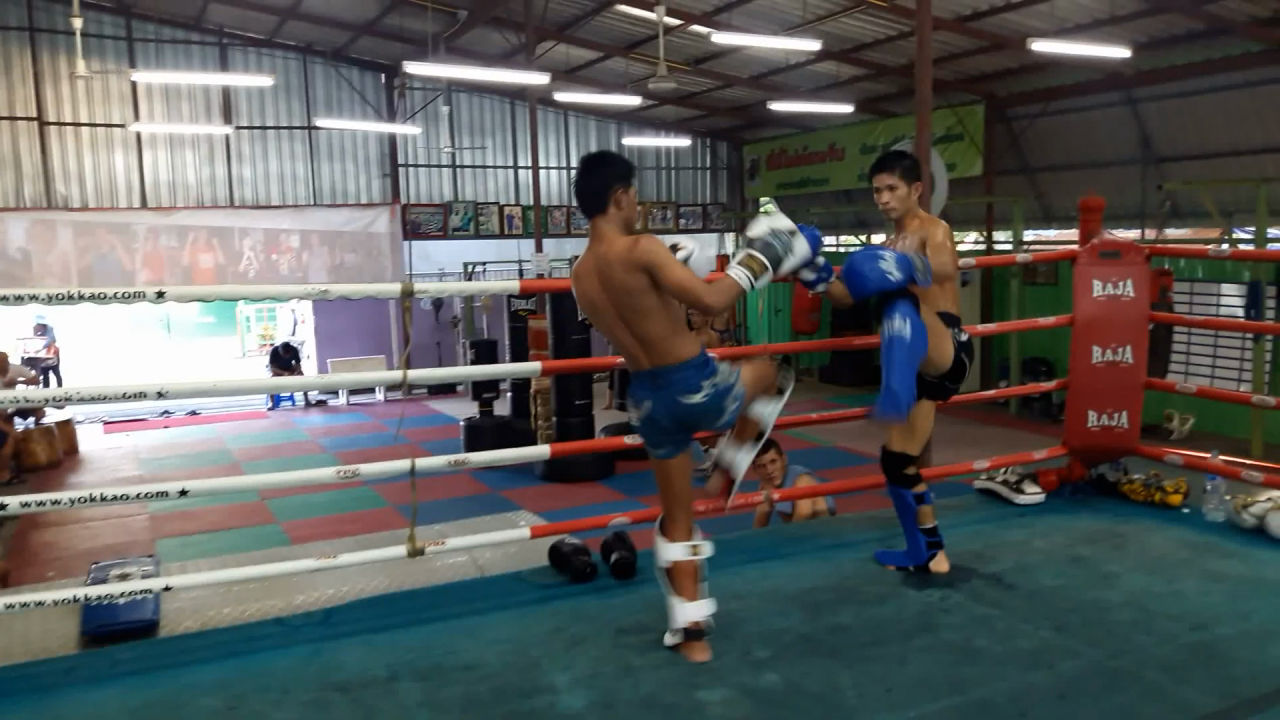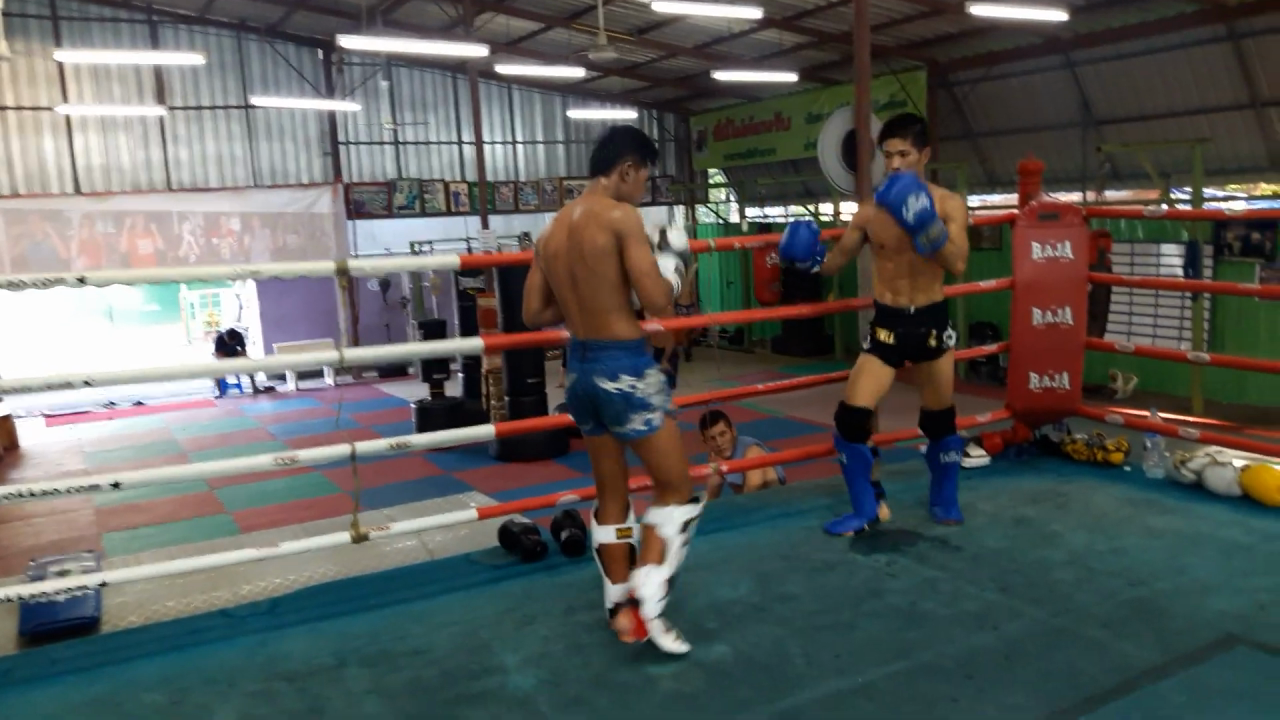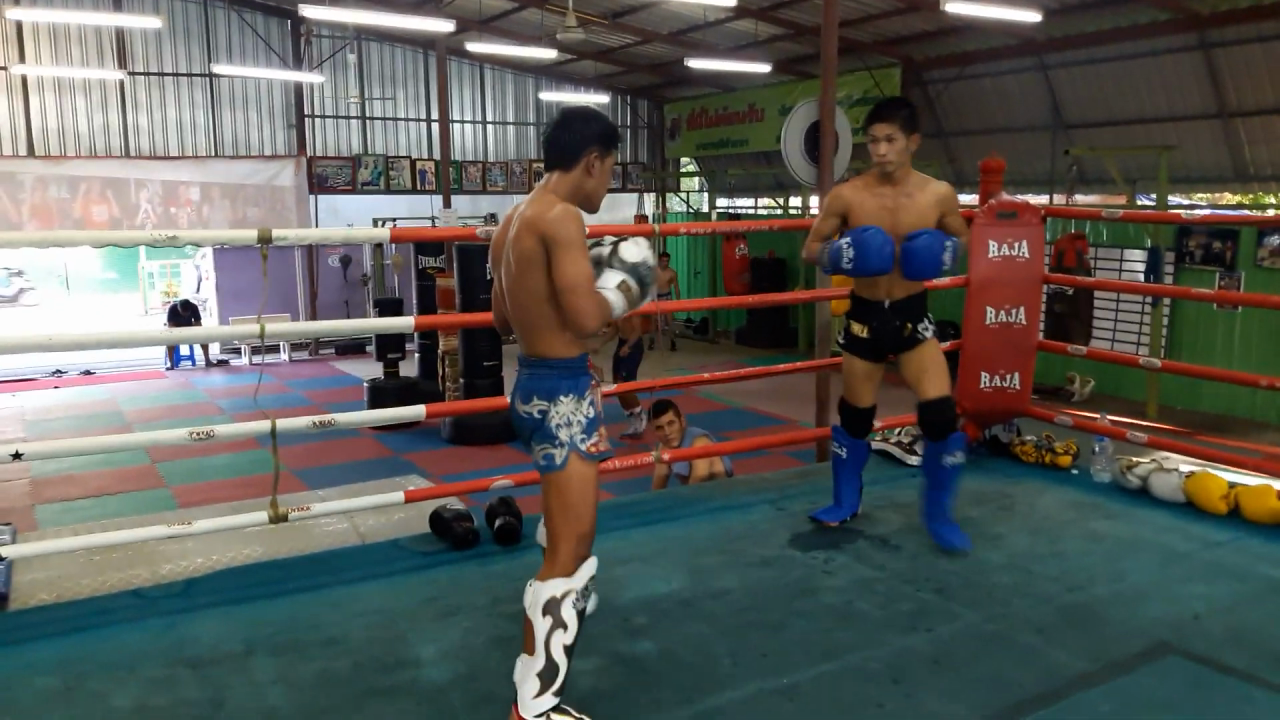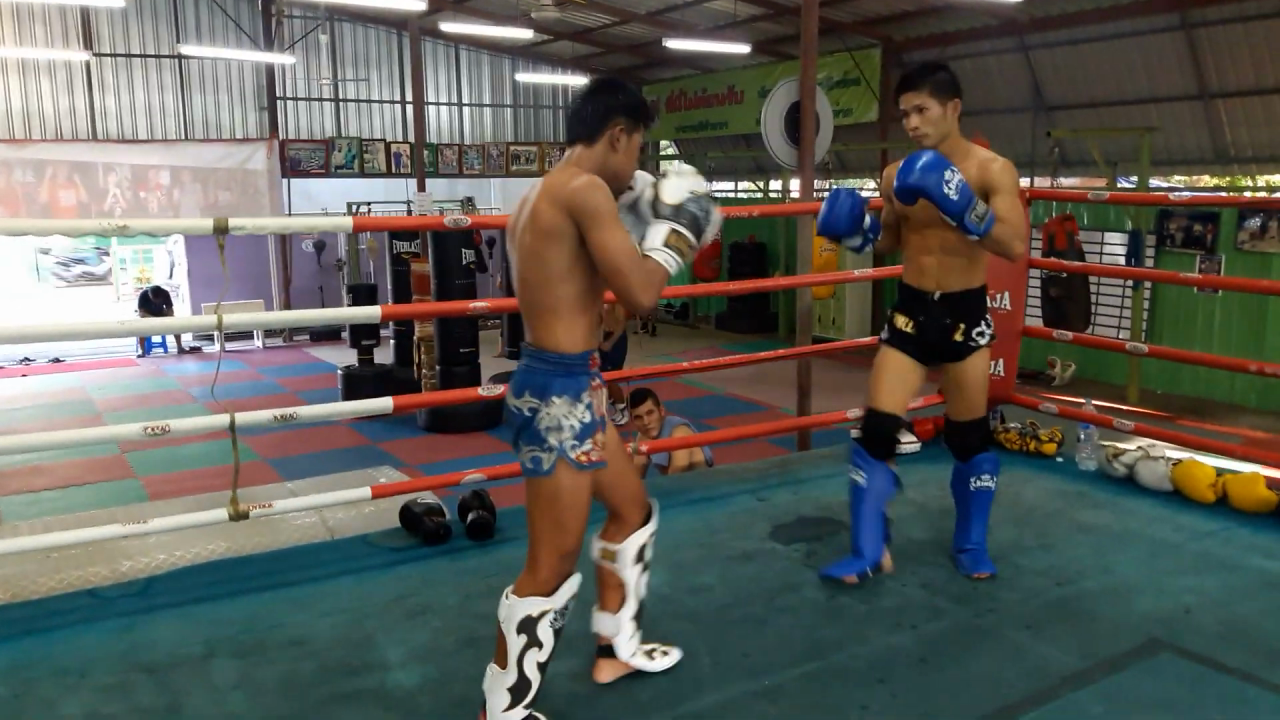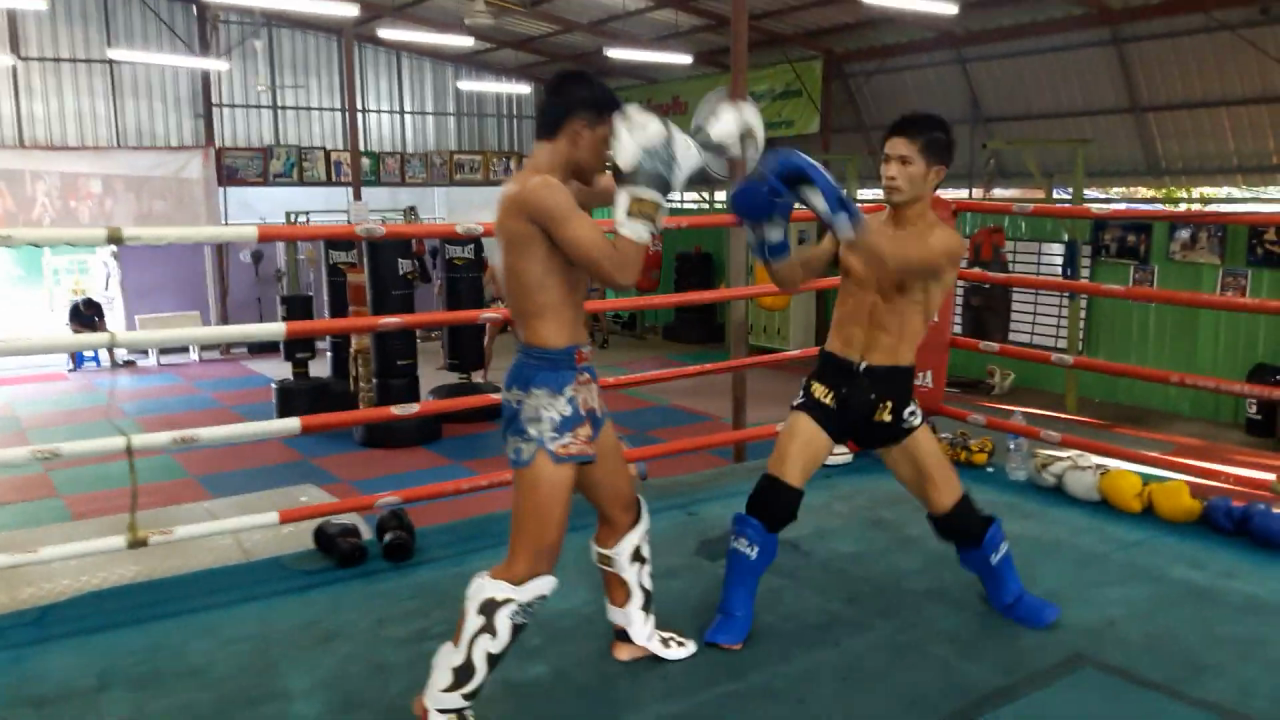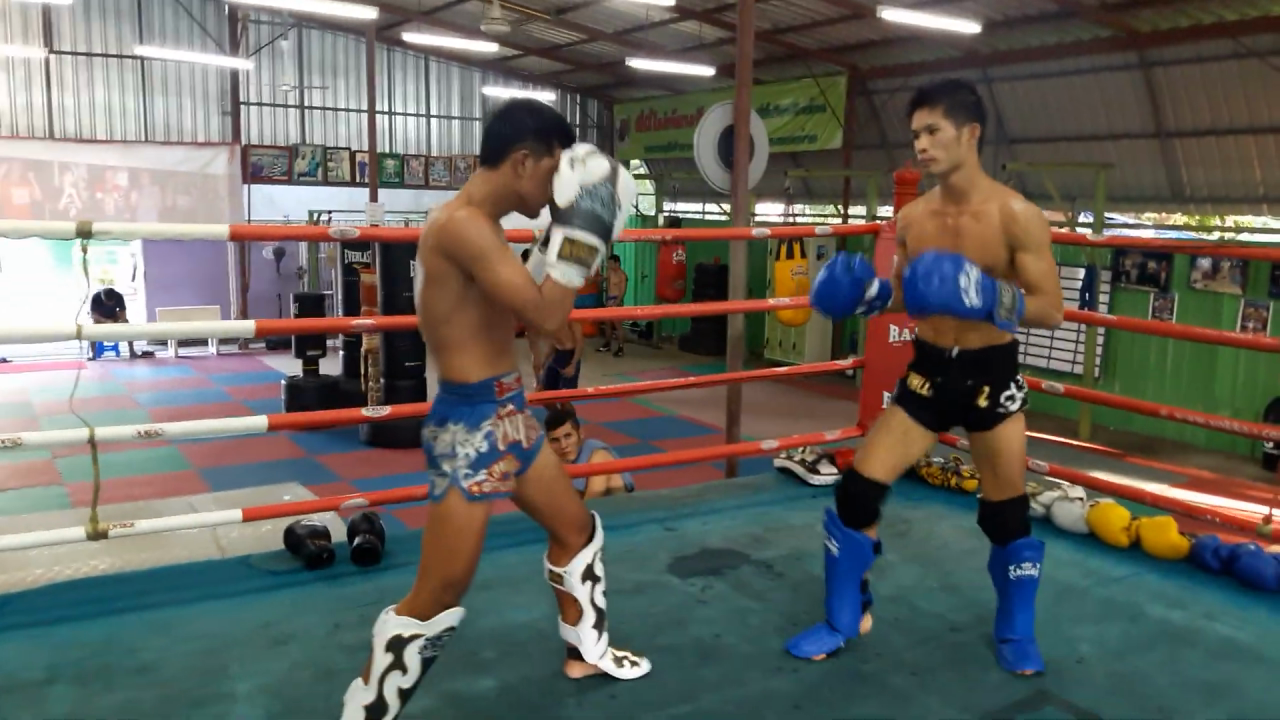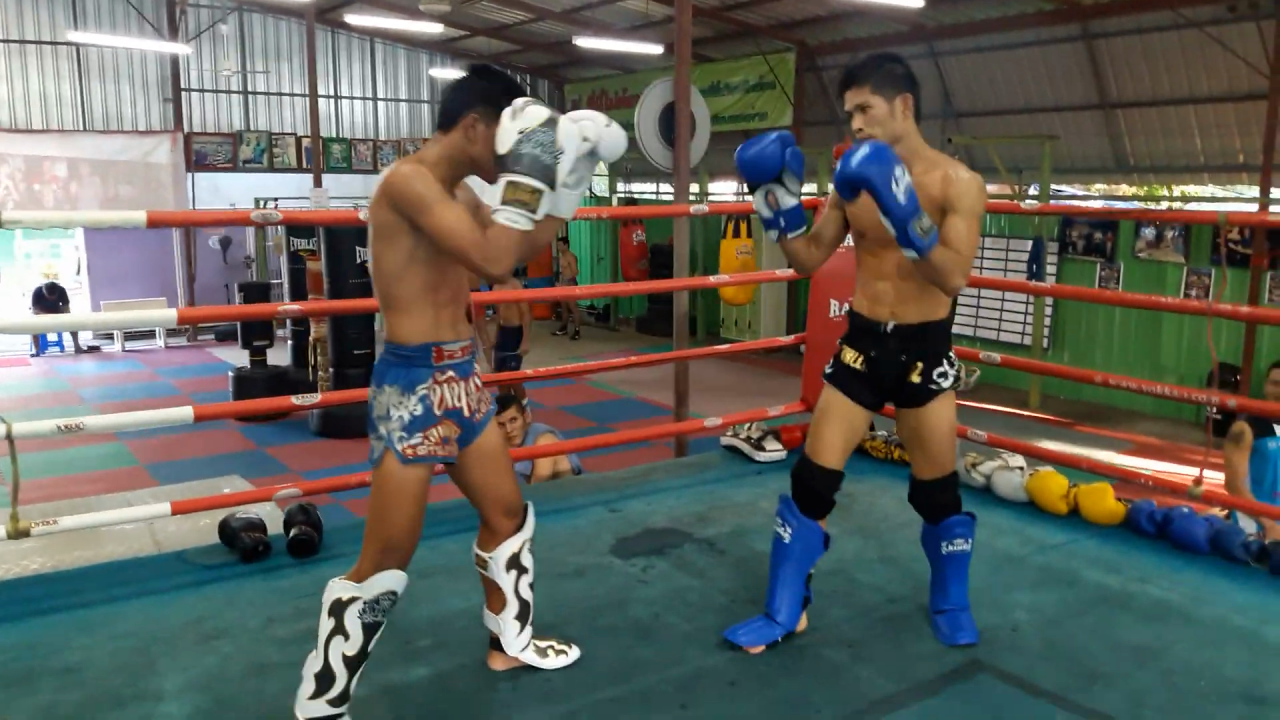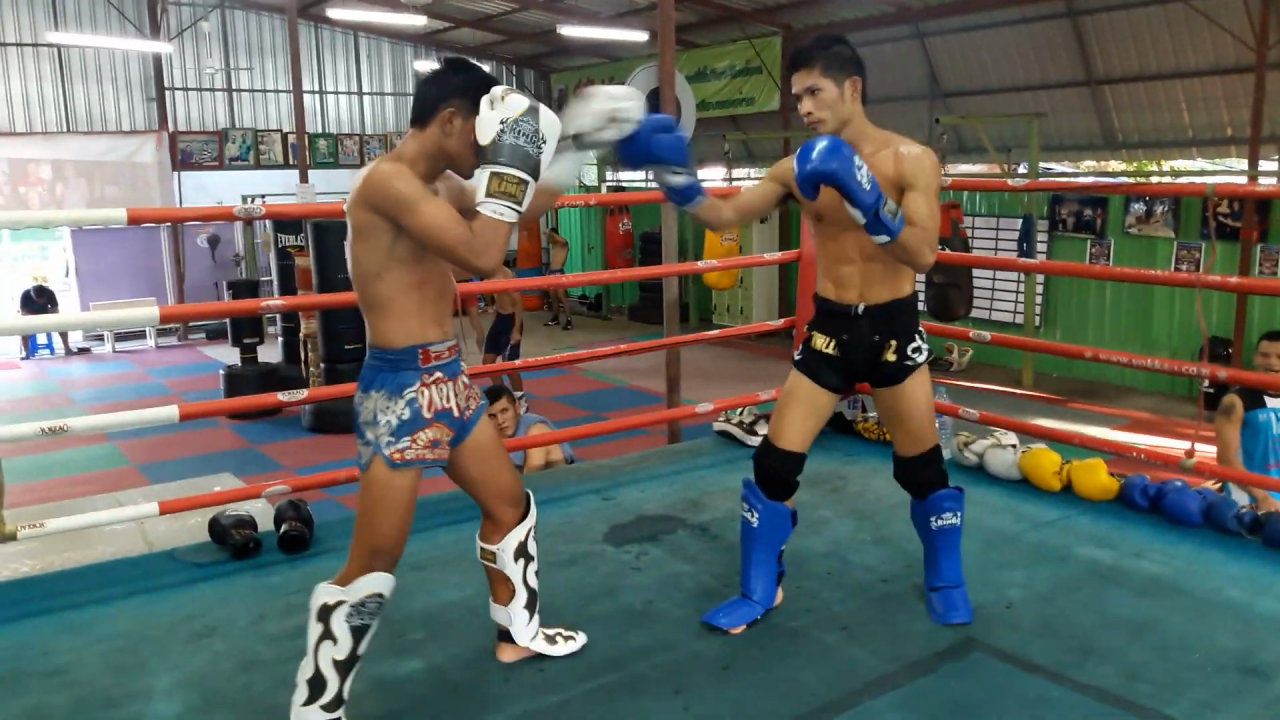
dt=0.5s
person 1, frame 1
left shoulder: (580, 275)
right shoulder: (641, 250)
right elbow: (712, 301)
right wrist: (759, 255)
left hip: (647, 397)
right hip: (697, 381)
left knee: (677, 514)
right knee: (767, 374)
left ankle: (691, 631)
right ankle: (733, 466)
person 1, frame 2
left shoulder: (551, 232)
right shoulder: (620, 219)
left elbow: (533, 315)
right elbow: (658, 303)
right wrist: (672, 260)
left hip: (579, 370)
right hip: (625, 369)
left knee: (611, 495)
right knee: (678, 492)
left ankle: (621, 601)
right ankle: (643, 607)
person 1, frame 3
left shoulder: (514, 218)
right shoulder: (560, 217)
right elbow: (586, 320)
right wrist: (624, 280)
left hip: (533, 383)
right hip: (562, 390)
left knee: (573, 504)
right knee: (571, 552)
left ankle: (556, 607)
person 1, frame 4
left shoulder: (540, 196)
right shoulder: (584, 189)
right elbow: (641, 293)
left wrist: (637, 213)
right wrist: (677, 227)
left hip: (566, 384)
right hip: (560, 391)
left knee: (632, 511)
right knee: (551, 569)
left ankle: (617, 646)
person 1, frame 5
left shoulder: (555, 192)
right shoulder: (538, 192)
left elbow: (608, 227)
right elbow: (621, 270)
left wrist: (672, 160)
right wrist: (641, 178)
left hip: (570, 381)
right hip: (546, 389)
left knee: (623, 508)
right knee: (529, 566)
left ankle: (632, 630)
person 1, frame 6
left shoulder: (482, 223)
right shoulder: (461, 224)
left elbow: (524, 299)
right elbow: (547, 316)
left wrist: (576, 229)
right wrist: (579, 223)
left hip: (509, 412)
right hip: (469, 423)
left knee: (577, 529)
right knee: (438, 597)
left ankle: (586, 648)
person 1, frame 7
left shoulder: (457, 191)
right shoulder: (408, 179)
left elbow: (518, 254)
right elbow: (489, 258)
left wrist: (567, 171)
right wrist: (527, 170)
left hip: (462, 379)
right hip: (412, 385)
left knee: (507, 515)
right knee: (385, 561)
left ankle: (510, 641)
person 1, frame 8
left shoulder: (432, 182)
right shoulder: (388, 180)
left elbow: (502, 217)
right elbow: (483, 256)
left wrist: (578, 142)
right wrist: (510, 159)
left hip: (447, 377)
right hip: (399, 388)
left knee: (509, 507)
right knee: (371, 566)
left ankle: (517, 631)
person 2, frame 1
left shoulder: (933, 229)
right shoulder: (887, 245)
left elbow: (943, 268)
right elbow: (848, 295)
left wrist: (902, 266)
right wrist: (816, 274)
left hip: (944, 342)
right hip: (917, 357)
left knee: (901, 309)
right knee: (899, 458)
left ankle: (893, 396)
right ankle: (925, 551)
person 2, frame 2
left shoulder: (948, 204)
right shoulder: (869, 212)
left elbow: (958, 263)
right elbow: (834, 262)
left wrist: (924, 222)
right wrist: (809, 257)
left hip: (932, 323)
right hip: (887, 325)
left knee: (939, 421)
right knee: (851, 418)
left ankle: (944, 499)
right ankle: (865, 509)
person 2, frame 3
left shoulder: (939, 195)
right shoulder: (845, 196)
left elbow: (961, 240)
right elbow: (810, 250)
left wrist: (947, 252)
right wrist: (840, 255)
left hip: (912, 316)
right hip: (863, 316)
left knee: (940, 417)
right knee: (854, 417)
left ankle: (939, 512)
right ankle: (844, 502)
person 2, frame 4
left shoulder: (992, 170)
right shoulder: (895, 176)
left elbow: (1016, 247)
left wrist: (962, 204)
right wrist: (857, 231)
left hip: (965, 314)
right hip: (909, 312)
left knee: (970, 436)
right knee: (878, 431)
left ankle: (971, 544)
right ankle: (867, 552)
person 2, frame 5
left shoulder: (945, 243)
right shoulder: (861, 221)
left elbow: (880, 255)
right elbow: (796, 273)
left wrist: (825, 199)
right wrist: (767, 225)
left hip: (892, 393)
right hip: (830, 382)
left knee: (954, 512)
right knee: (772, 501)
left ankle: (1007, 593)
right ankle: (735, 612)
person 2, frame 6
left shoulder: (1016, 215)
right shoulder: (912, 217)
left elbow: (1051, 309)
left wrist: (988, 296)
right wrist: (867, 292)
left hip: (990, 375)
right hip: (927, 370)
left knee: (1008, 515)
right knee: (857, 491)
left ankle: (1015, 633)
right ankle: (843, 620)
person 2, frame 7
left shoulder: (958, 183)
right shoulder: (854, 184)
left elbow: (955, 277)
right elbow: (807, 258)
left wrist: (904, 214)
right wrist: (778, 196)
left hip: (923, 350)
right hip: (860, 344)
left knee: (937, 491)
right knee: (812, 479)
left ankle: (950, 604)
right ankle: (784, 612)
person 2, frame 8
left shoulder: (912, 159)
right shoulder: (799, 168)
left elbow: (923, 255)
right elbow: (727, 217)
left wrist: (868, 200)
right wrist: (675, 177)
left hip: (894, 329)
right hip: (830, 328)
left knee: (923, 469)
right knee: (774, 463)
left ankle: (946, 584)
right ankle: (759, 591)
